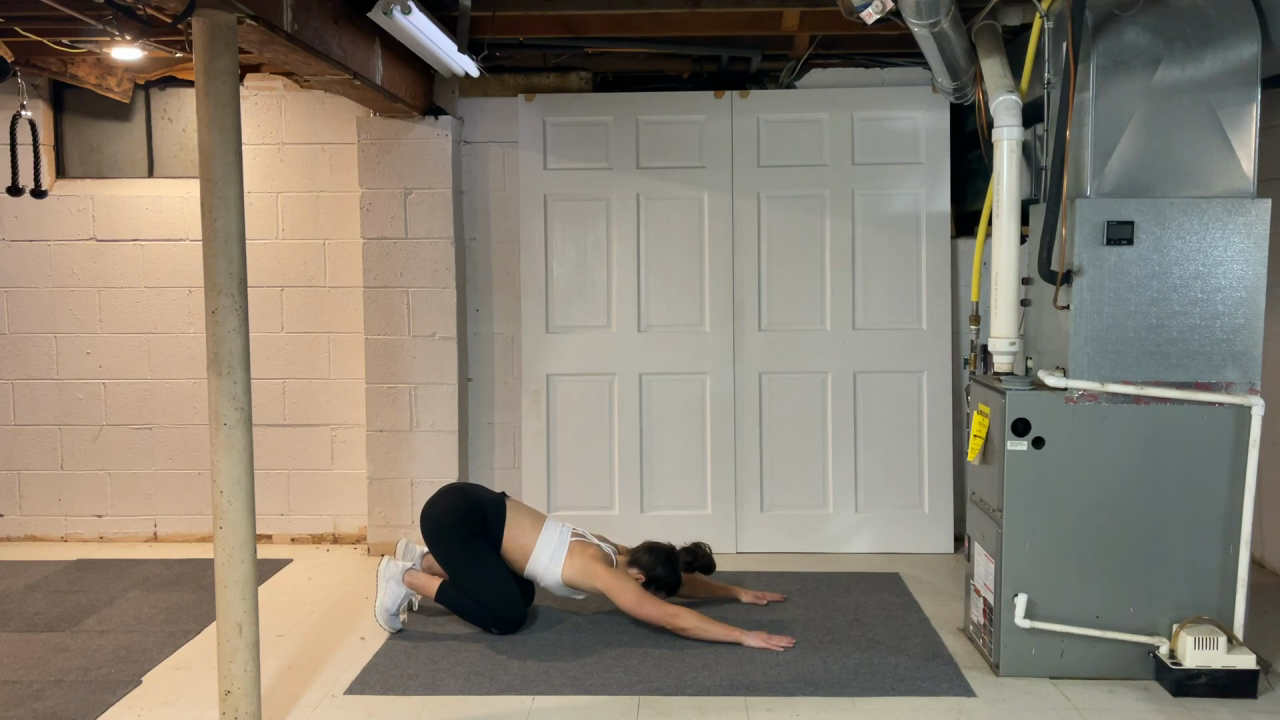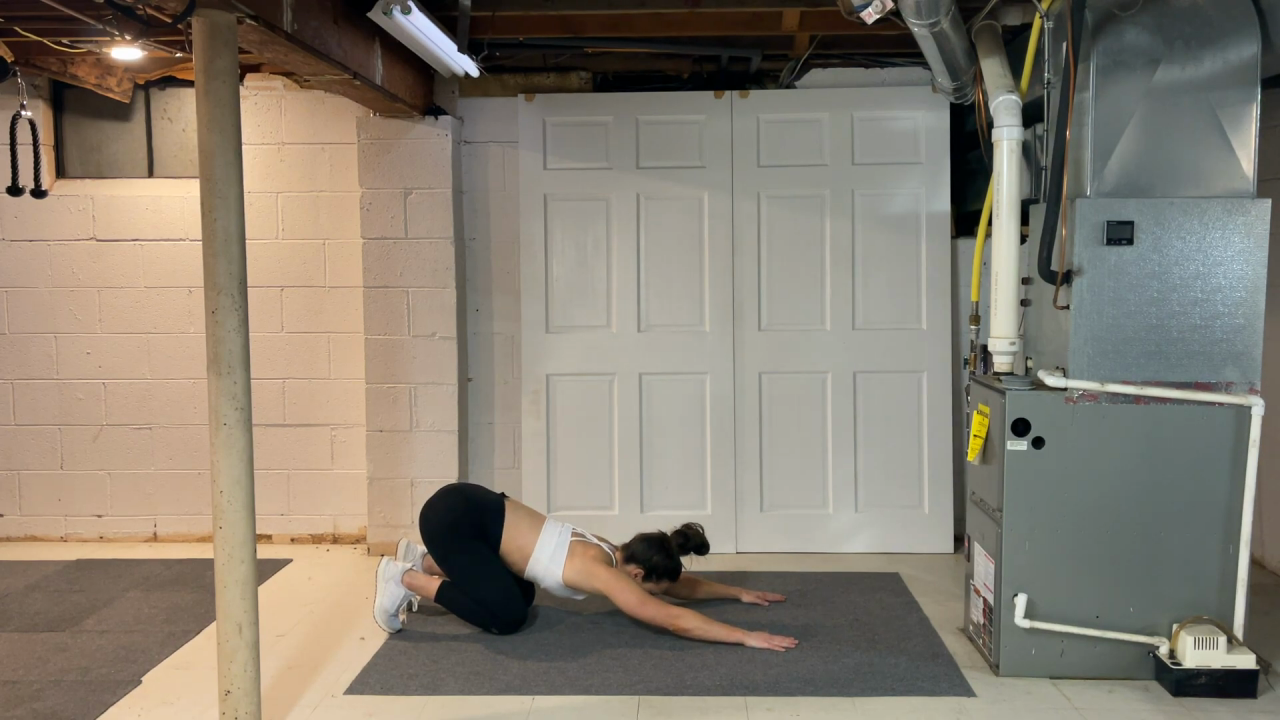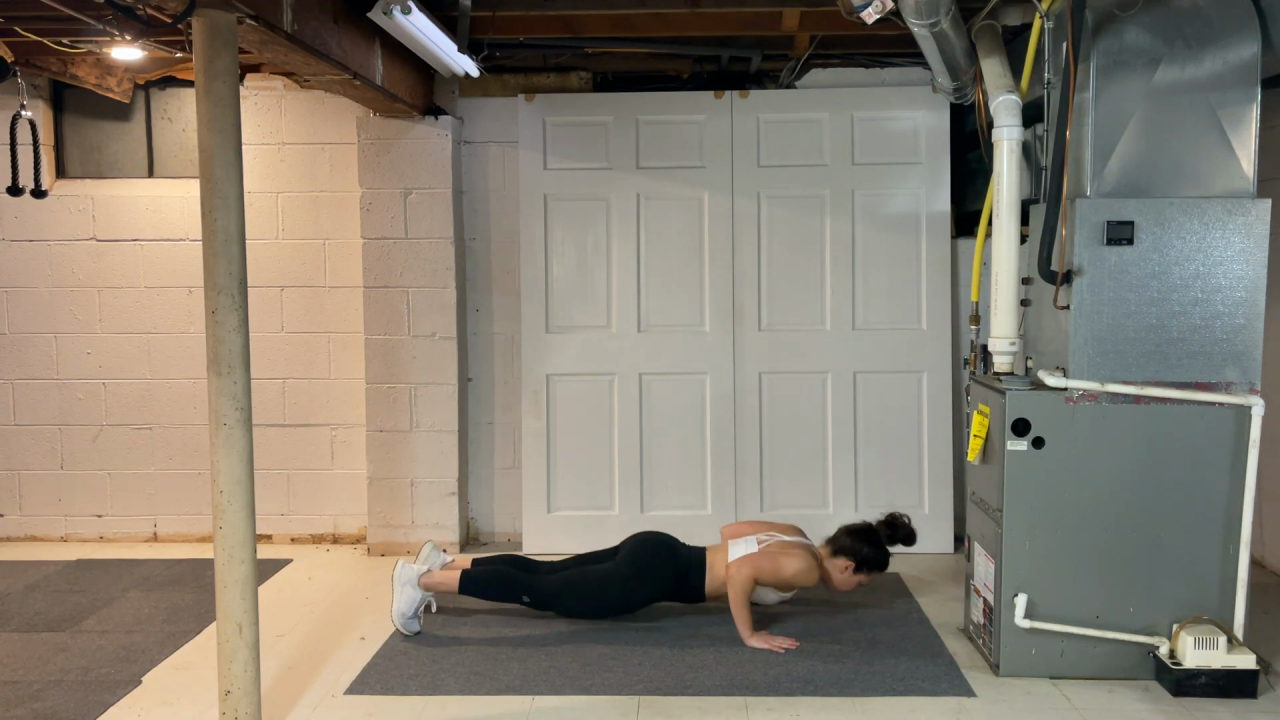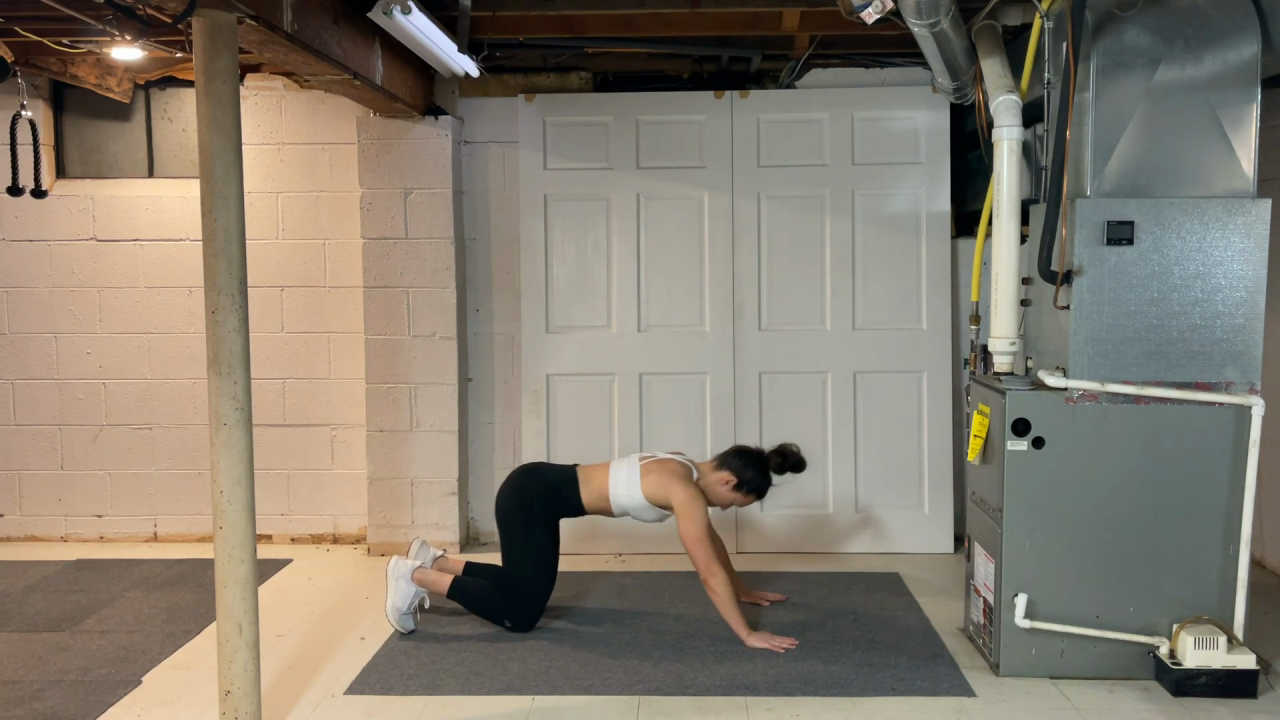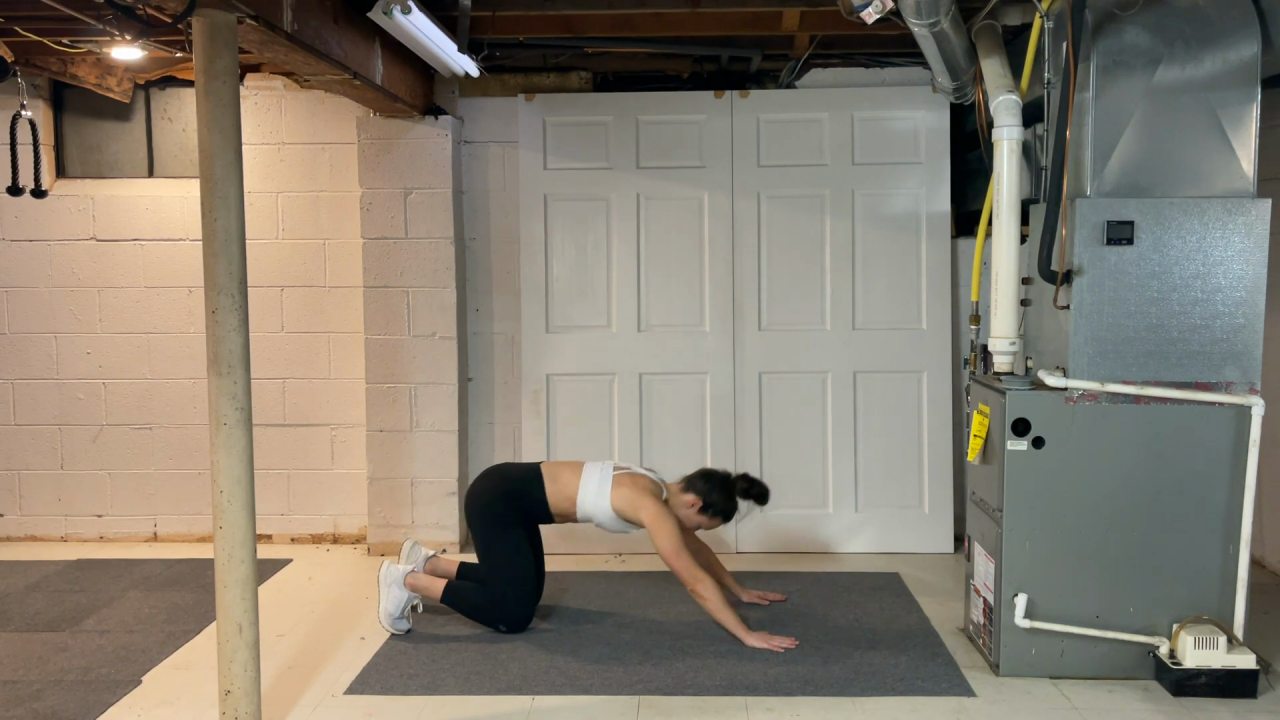
dt=1s
person 1, frame 1
left shoulder: (618, 555)
right shoulder: (605, 573)
left elbow: (681, 580)
right elbow: (674, 618)
left wrist: (740, 593)
right wrist: (744, 636)
left hip: (476, 509)
right hip: (455, 516)
left knee: (521, 596)
right knee: (507, 617)
left ankle: (423, 560)
right ankle: (405, 578)
person 1, frame 2
left shoulder: (618, 556)
right shoulder: (603, 573)
left elbow: (680, 583)
right elbow: (676, 618)
left wrist: (740, 593)
right wrist: (746, 636)
left hip: (475, 509)
right hip: (452, 517)
left knee: (521, 596)
right knee: (507, 617)
left ankle: (424, 560)
right ankle: (406, 578)
person 1, frame 3
left shoulder: (795, 536)
right shoulder: (804, 566)
right elbow: (738, 575)
left wrist: (750, 595)
right wrist: (749, 634)
left hip: (654, 551)
right hip: (654, 573)
left knee: (541, 572)
right knee: (539, 592)
left ankle: (444, 562)
right ankle: (424, 579)
person 1, frame 4
left shoulder: (690, 472)
right shoulder: (687, 491)
left elbow: (708, 539)
right elbow: (710, 571)
left wrist: (742, 591)
right wrist: (747, 634)
left hip: (543, 487)
right hip: (529, 494)
left knee: (522, 591)
right knee: (519, 616)
left ankle: (434, 560)
right ankle: (418, 576)
person 1, frame 5
left shoulder: (657, 492)
right shoulder: (655, 507)
left elbow: (696, 551)
right elbow: (696, 581)
left wrist: (741, 591)
right wrist: (747, 634)
left hip: (511, 492)
right hip: (499, 500)
left knee: (525, 592)
right knee: (512, 616)
left ankle: (427, 562)
right ankle: (409, 580)
